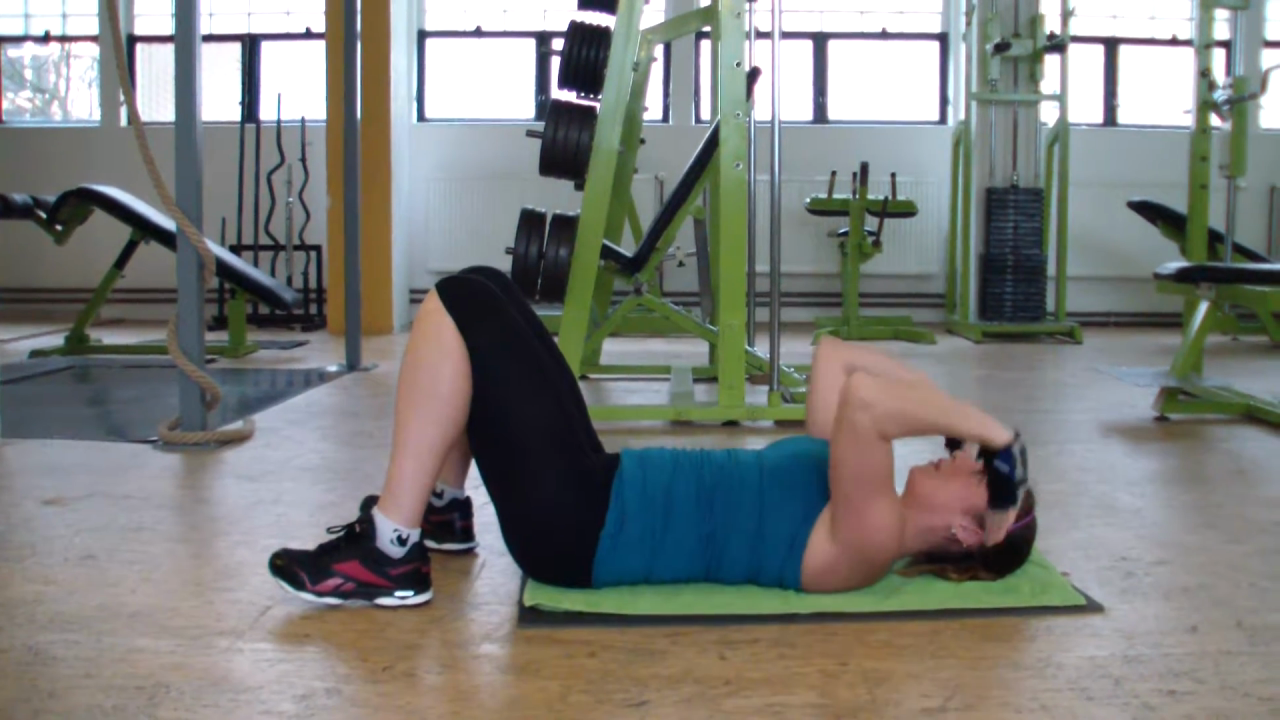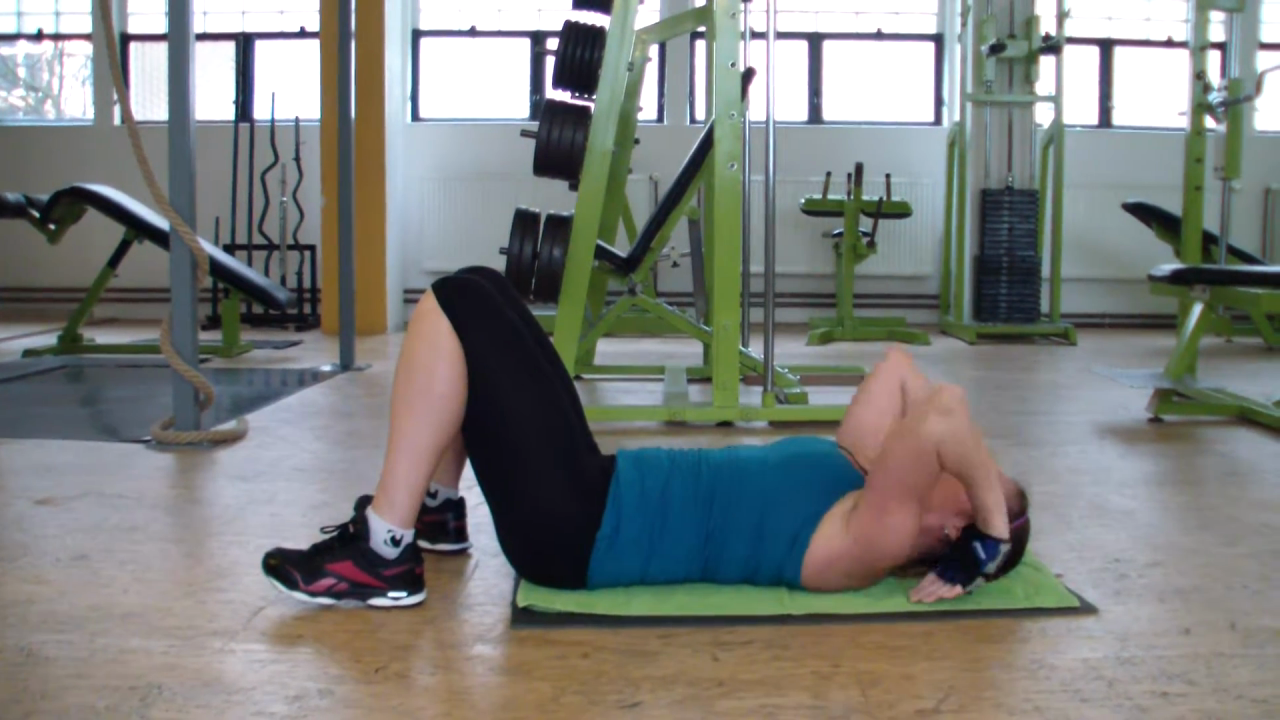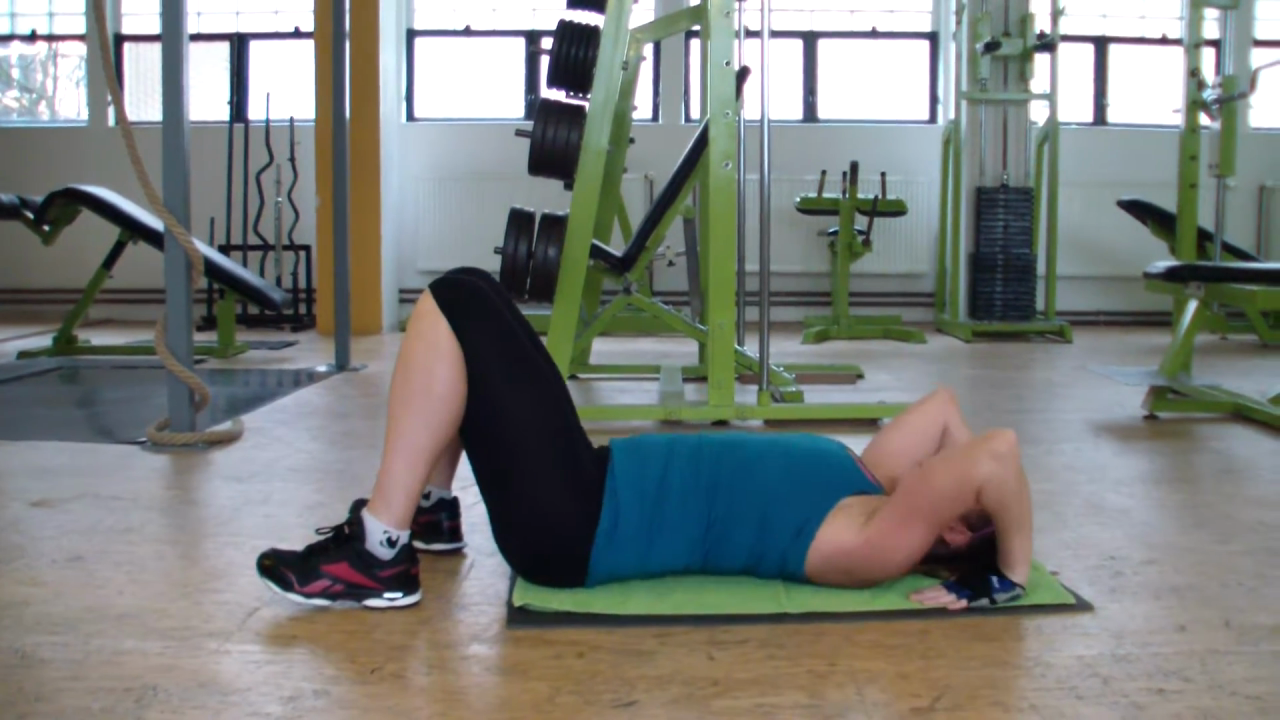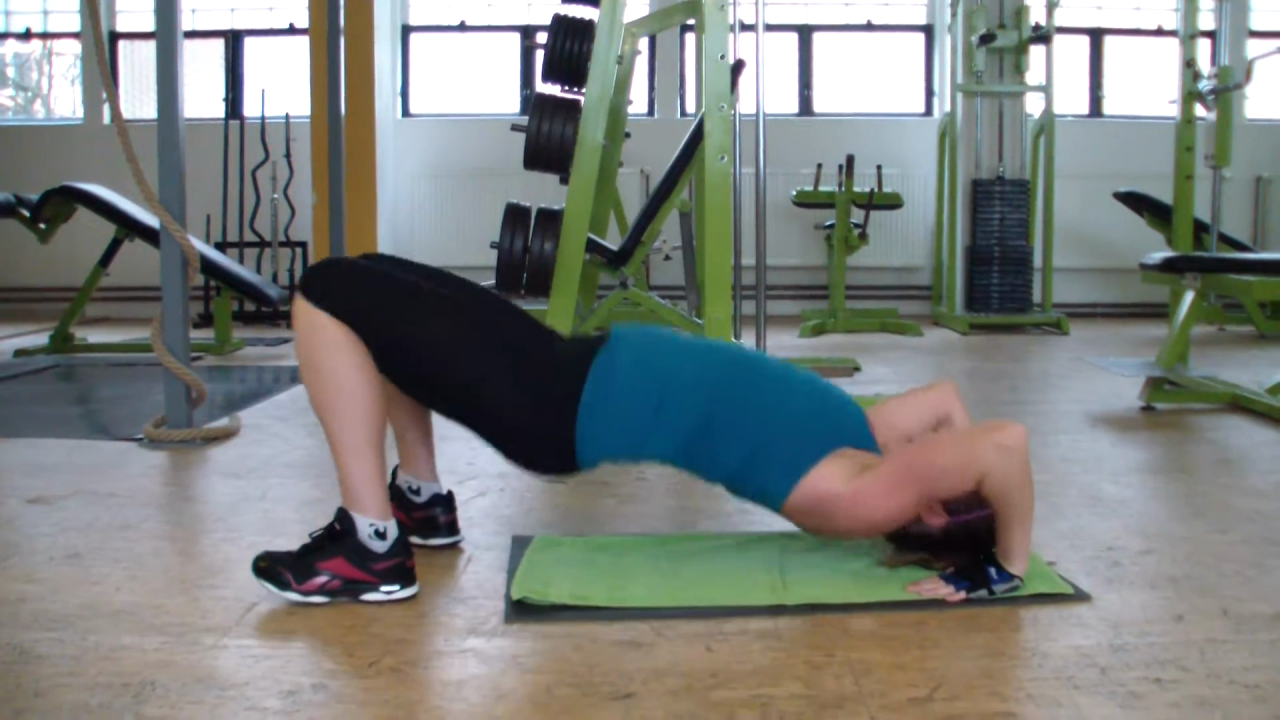
dt=0.4s
person 1, frame 1
left shoulder: (871, 542)
right shoulder: (865, 506)
left elbow: (857, 396)
right elbow: (829, 358)
left wrist: (990, 433)
right wrist: (960, 411)
left hip: (578, 532)
right hip: (604, 493)
left knee: (458, 304)
right knee: (479, 289)
left ankle: (389, 553)
right ankle: (442, 510)
person 1, frame 2
left shoulder: (874, 543)
right shoulder: (859, 483)
left elbow: (942, 414)
right elbow: (897, 368)
left wrist: (994, 530)
right wrist: (973, 462)
left hip: (573, 534)
right hip: (598, 494)
left knee: (456, 306)
right knee: (476, 290)
left ankle: (384, 554)
right ankle: (436, 511)
person 1, frame 3
left shoulder: (880, 544)
right shoulder: (873, 487)
left elbow: (999, 450)
right elbow: (941, 400)
left hip: (569, 530)
right hip: (597, 484)
left knee: (453, 306)
right knee: (466, 297)
left ankle: (377, 554)
right ankle: (428, 511)
person 1, frame 4
right shoulder: (865, 452)
right elbow: (949, 393)
left hip: (575, 405)
right hip: (600, 376)
left knee: (329, 291)
left ankle: (370, 548)
right ankle: (421, 502)
